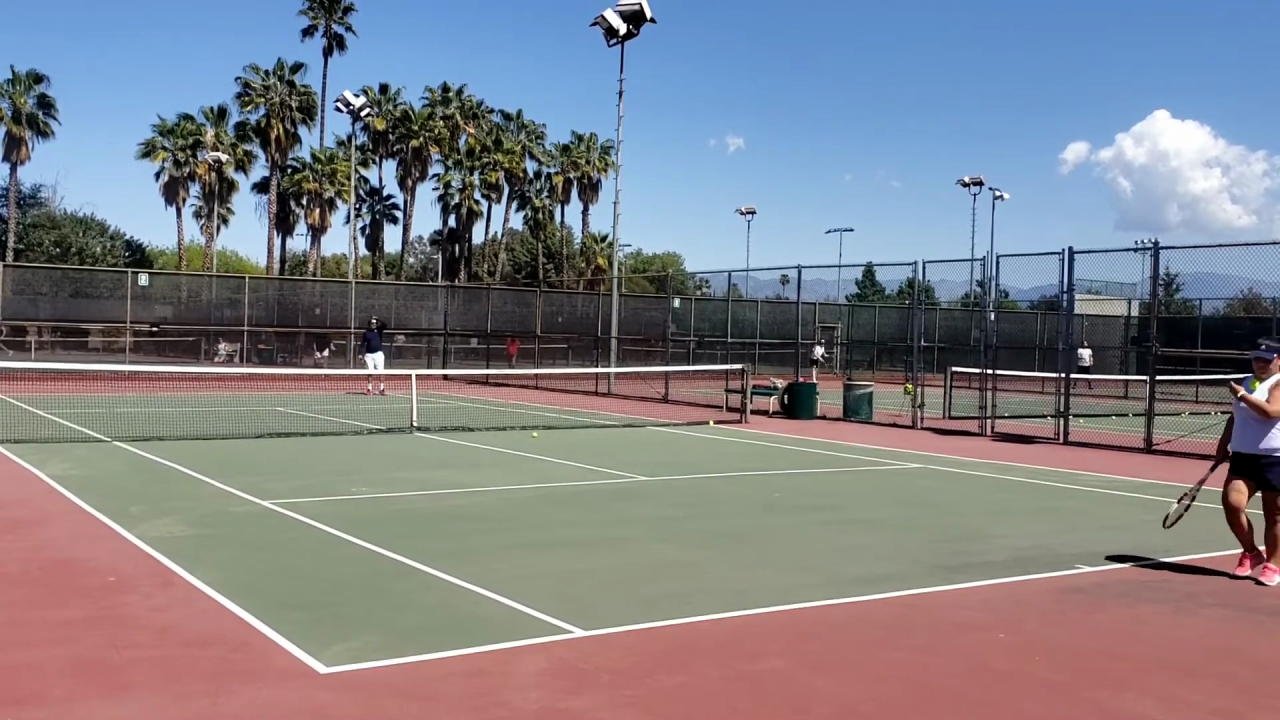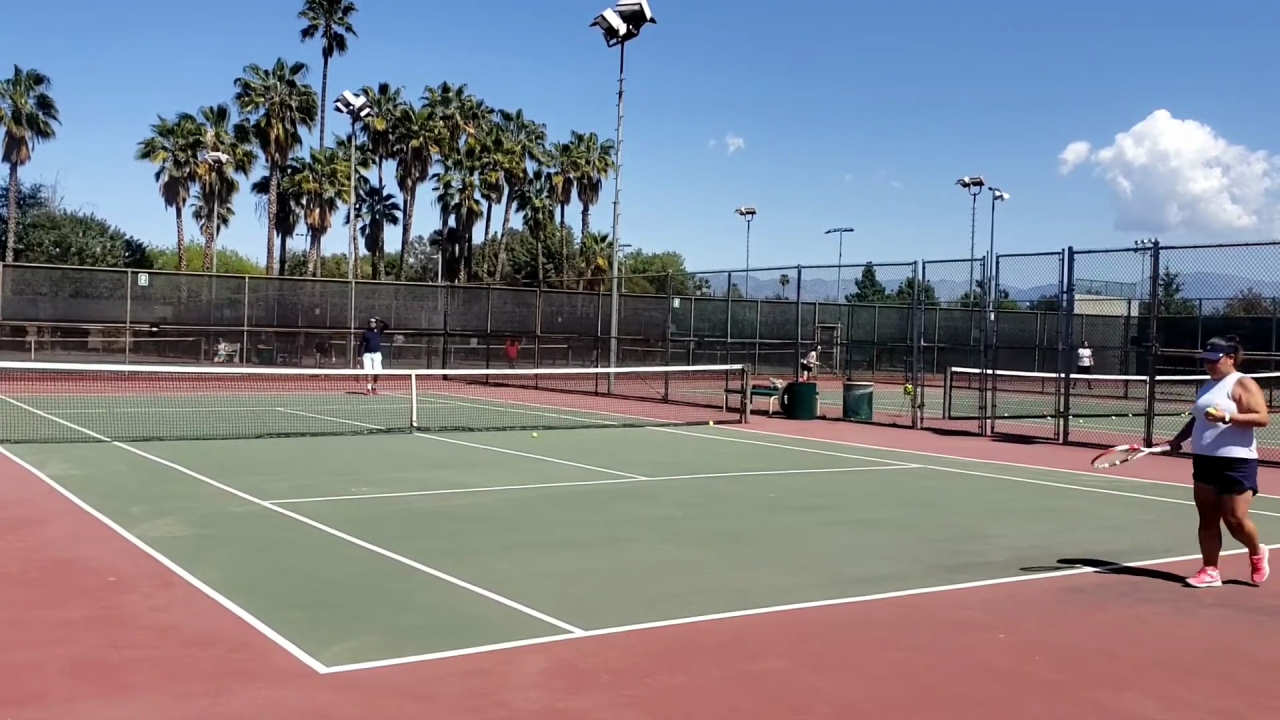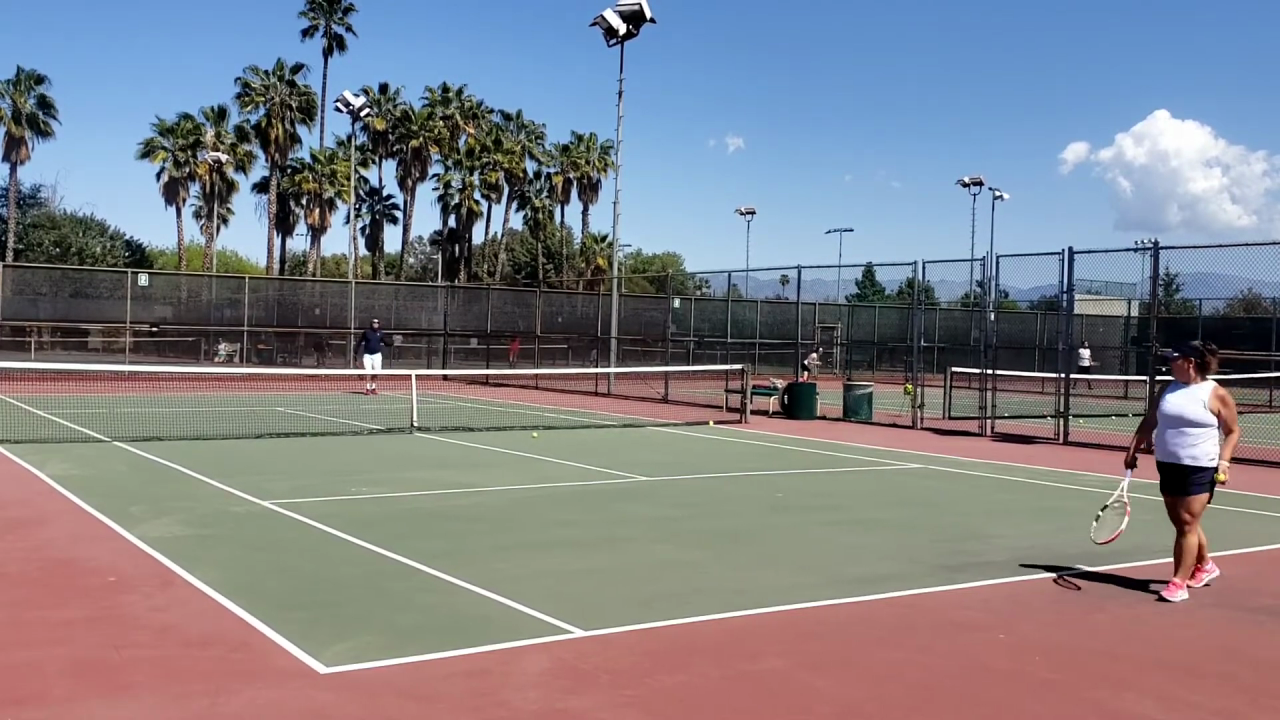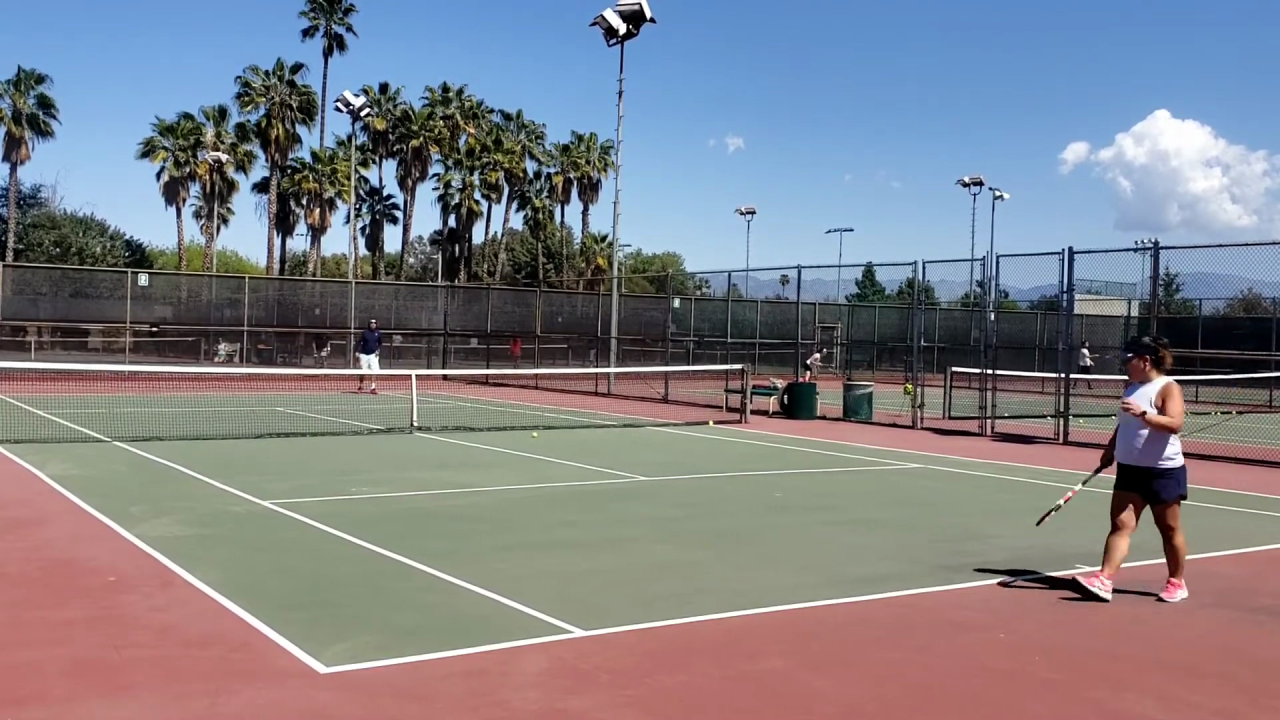
dt=0.4s
person 1, frame 1
right shoulder: (1247, 382)
right elbow: (1235, 418)
left wrist: (1243, 396)
right wrist: (1223, 445)
right hip: (1243, 457)
right knee: (1232, 505)
right ankle: (1251, 553)
person 1, frame 2
left shoulder: (1243, 384)
right shoulder: (1206, 386)
left elbow: (1262, 418)
left wrist: (1227, 417)
right wrist: (1179, 438)
left hip: (1236, 463)
right hip: (1204, 461)
left knee: (1235, 519)
right knee: (1208, 517)
left ankle: (1257, 554)
right ankle: (1210, 570)
person 1, frame 3
left shoulder: (1216, 394)
right shoulder: (1169, 388)
left elbow: (1233, 432)
right elbow: (1149, 422)
left wrist: (1224, 459)
right wrist: (1133, 449)
left hip: (1199, 470)
right hip: (1168, 467)
left knee: (1187, 523)
right knee: (1183, 524)
left ankle: (1178, 583)
right ankle: (1205, 567)
person 1, frame 4
left shoulder: (1168, 389)
right shoulder: (1133, 387)
left elbow: (1175, 424)
left wrist: (1143, 414)
right wrist: (1110, 449)
left hip: (1162, 472)
right hip: (1129, 470)
left knee: (1169, 528)
right knee: (1120, 524)
left ankle: (1177, 582)
right ankle: (1104, 581)
